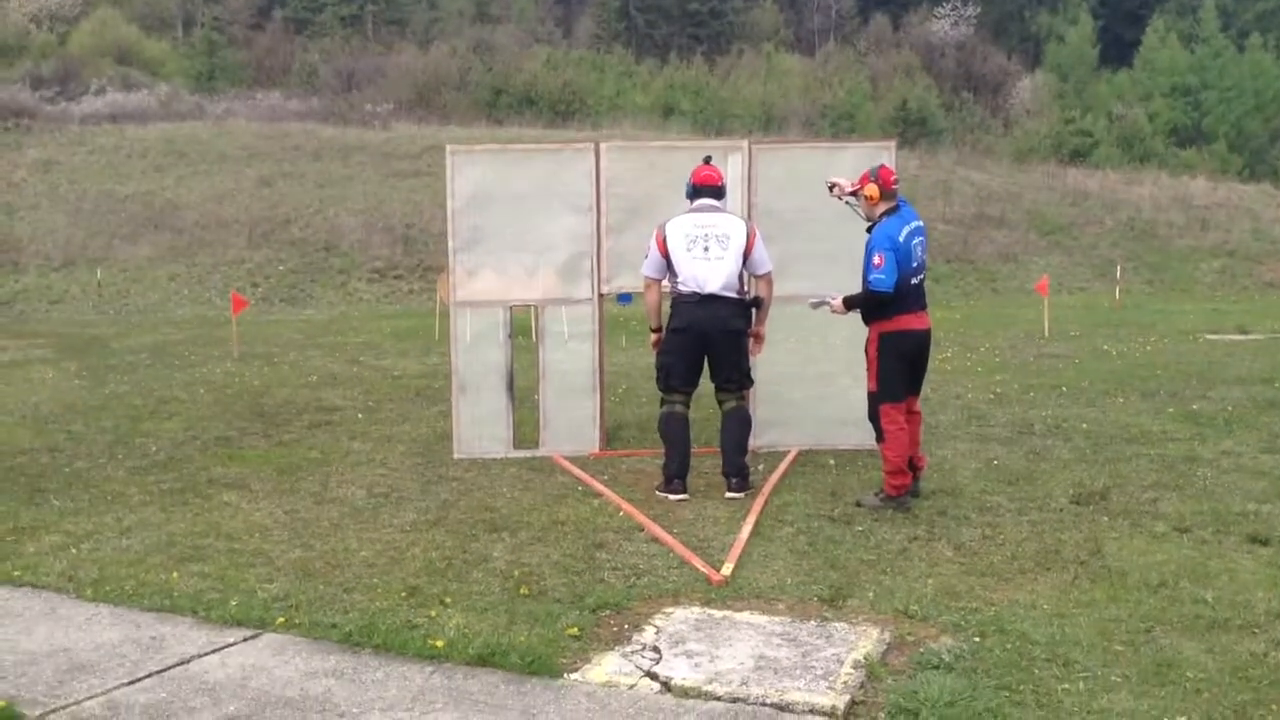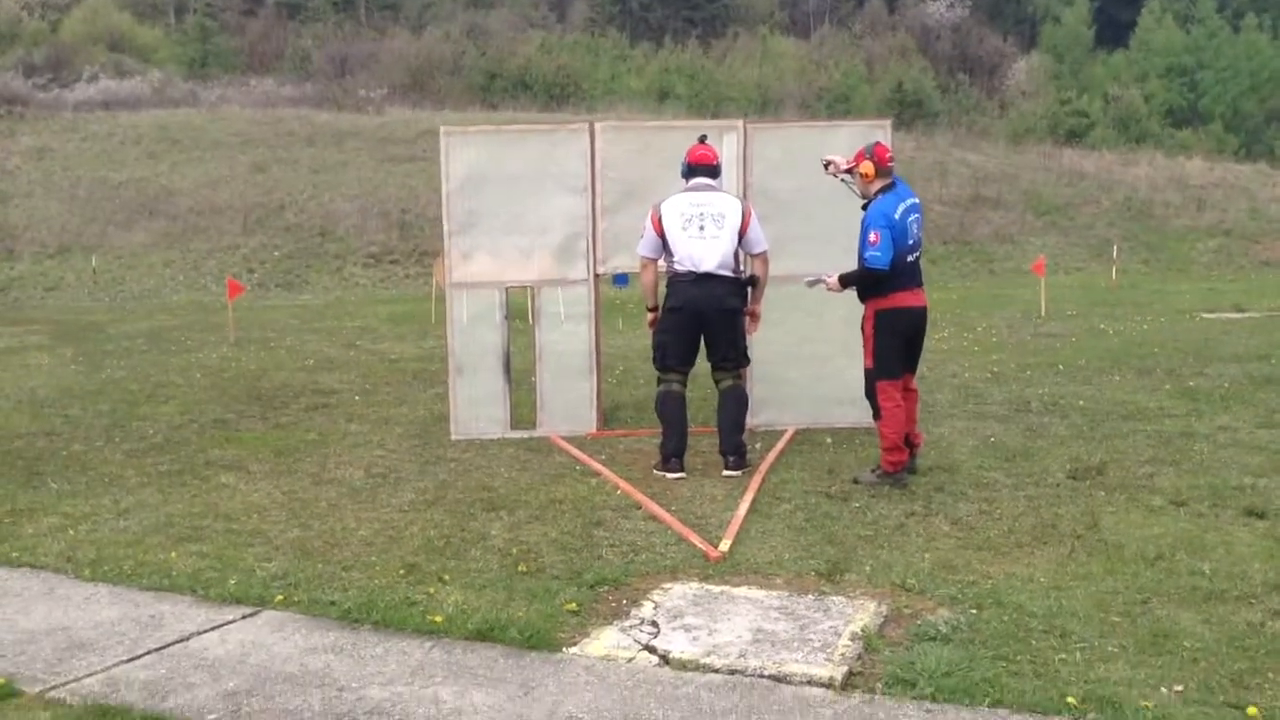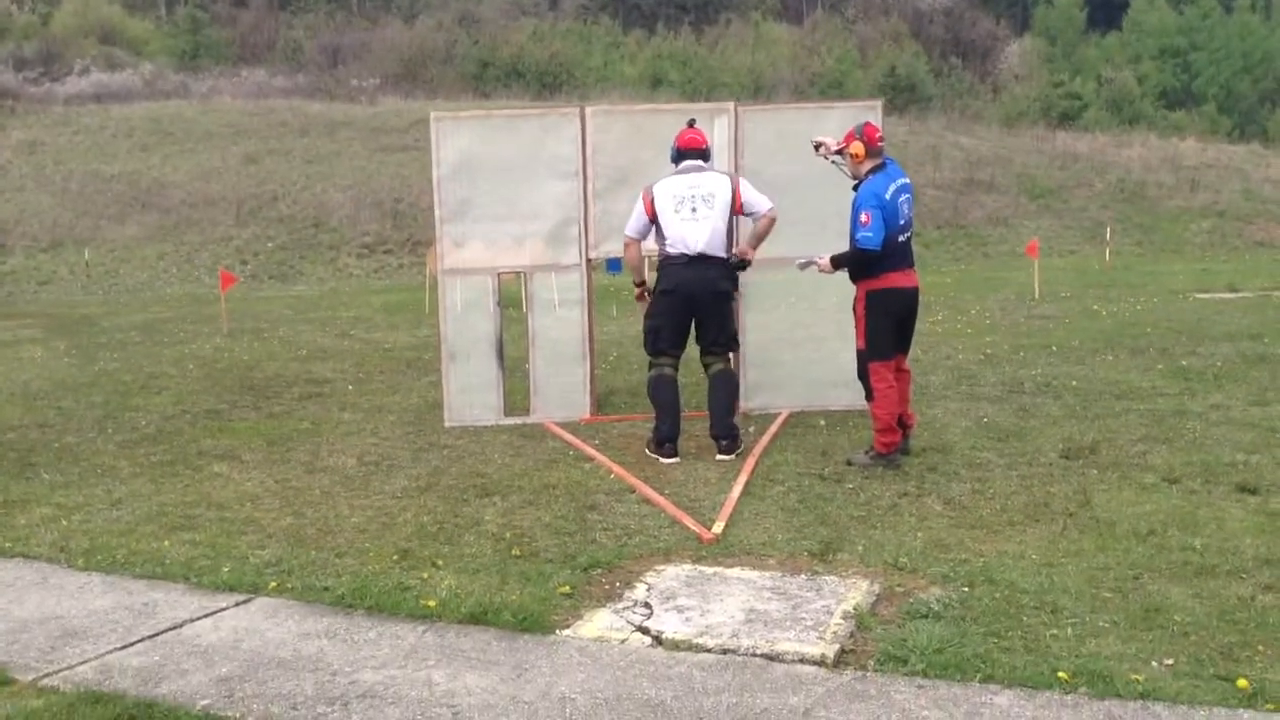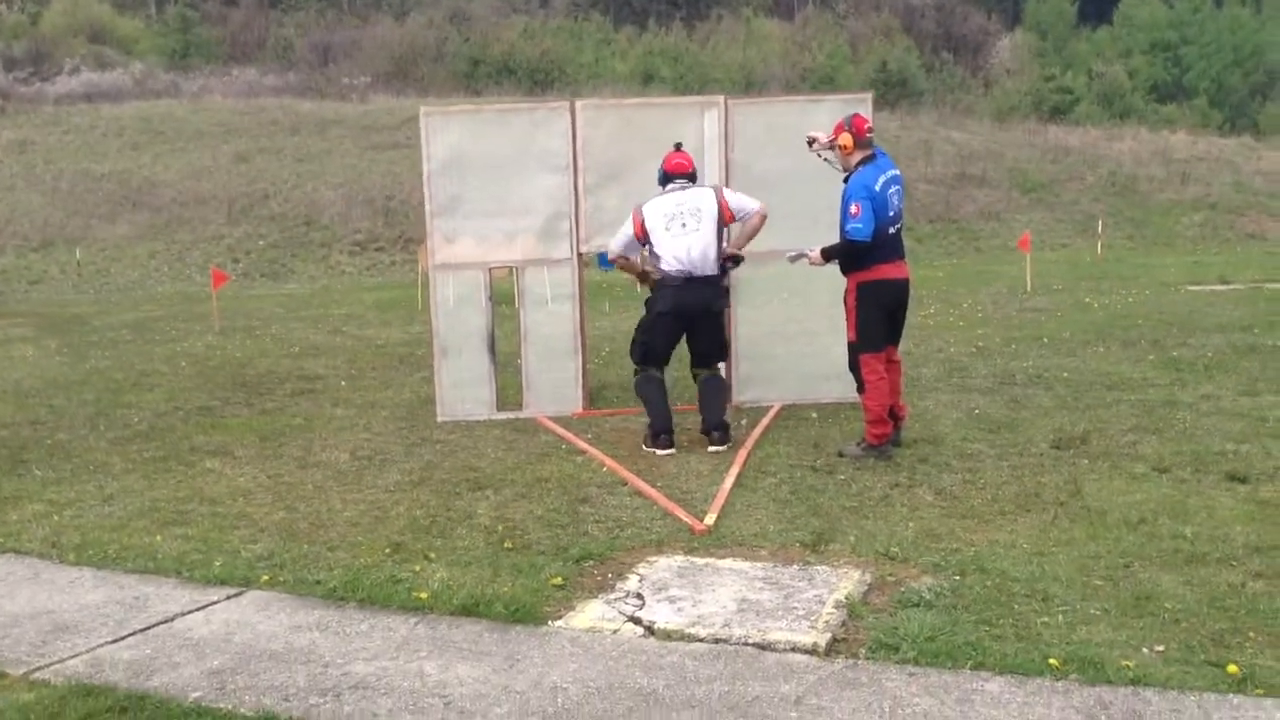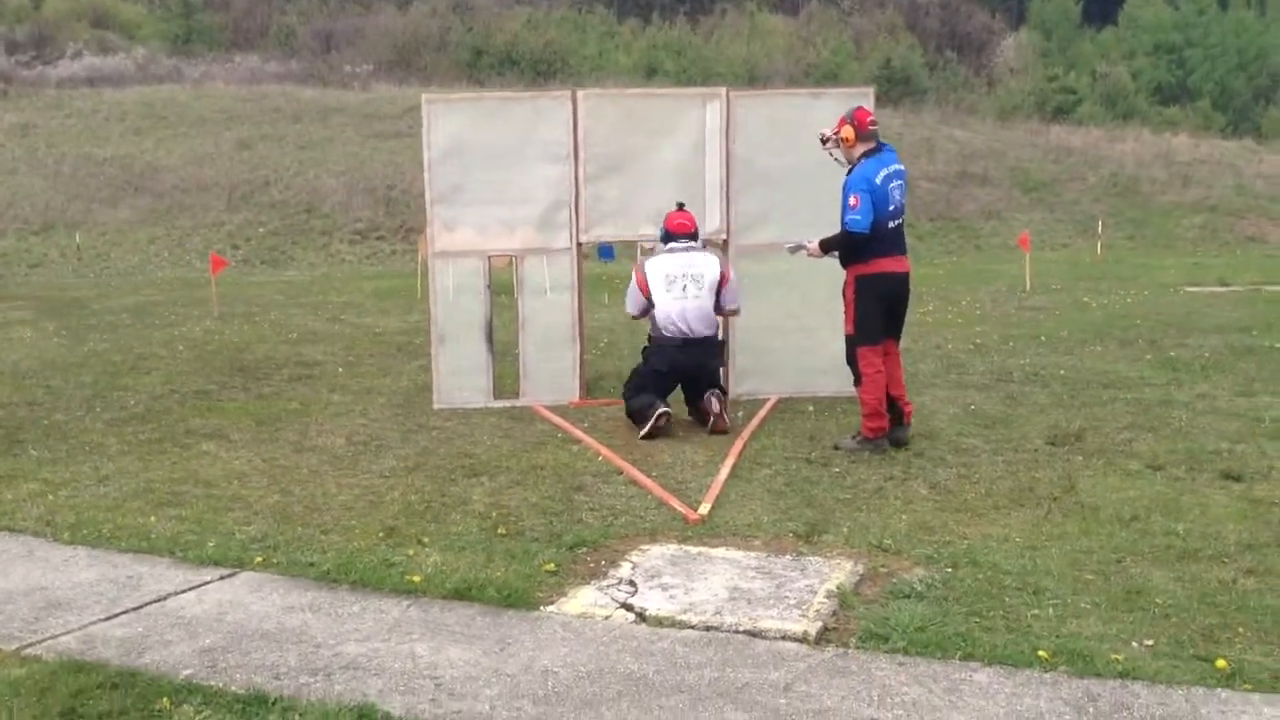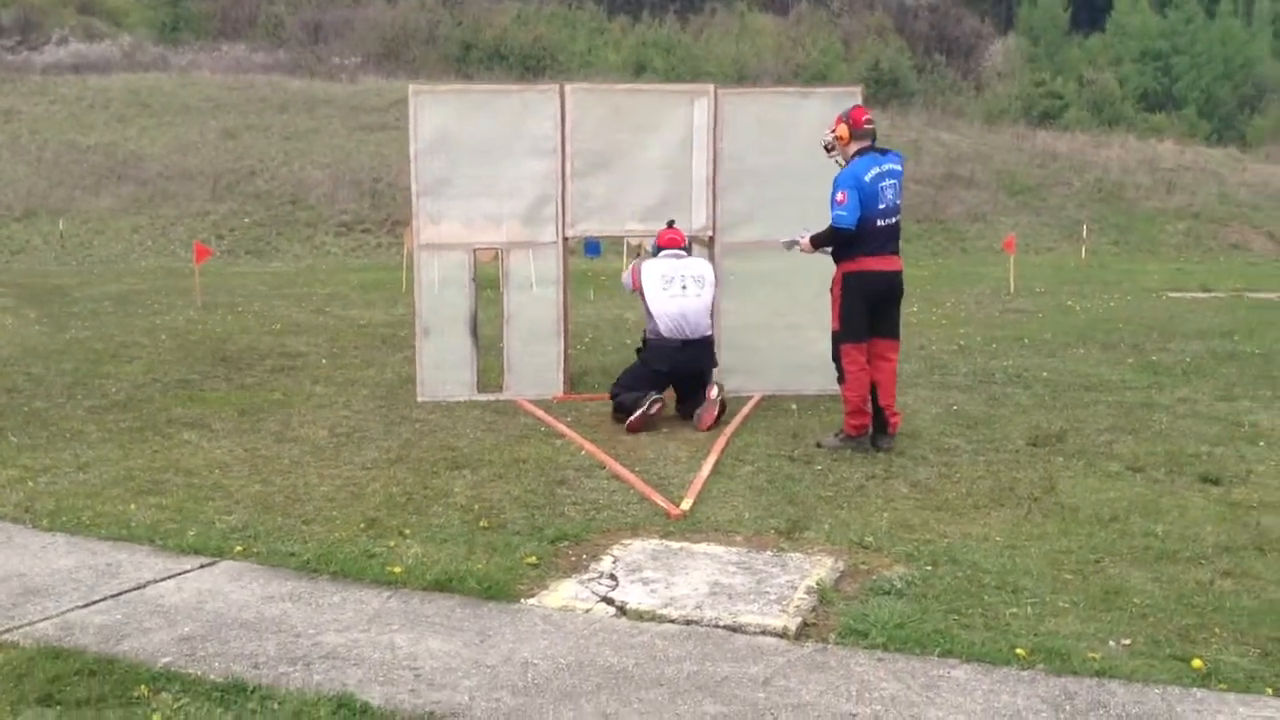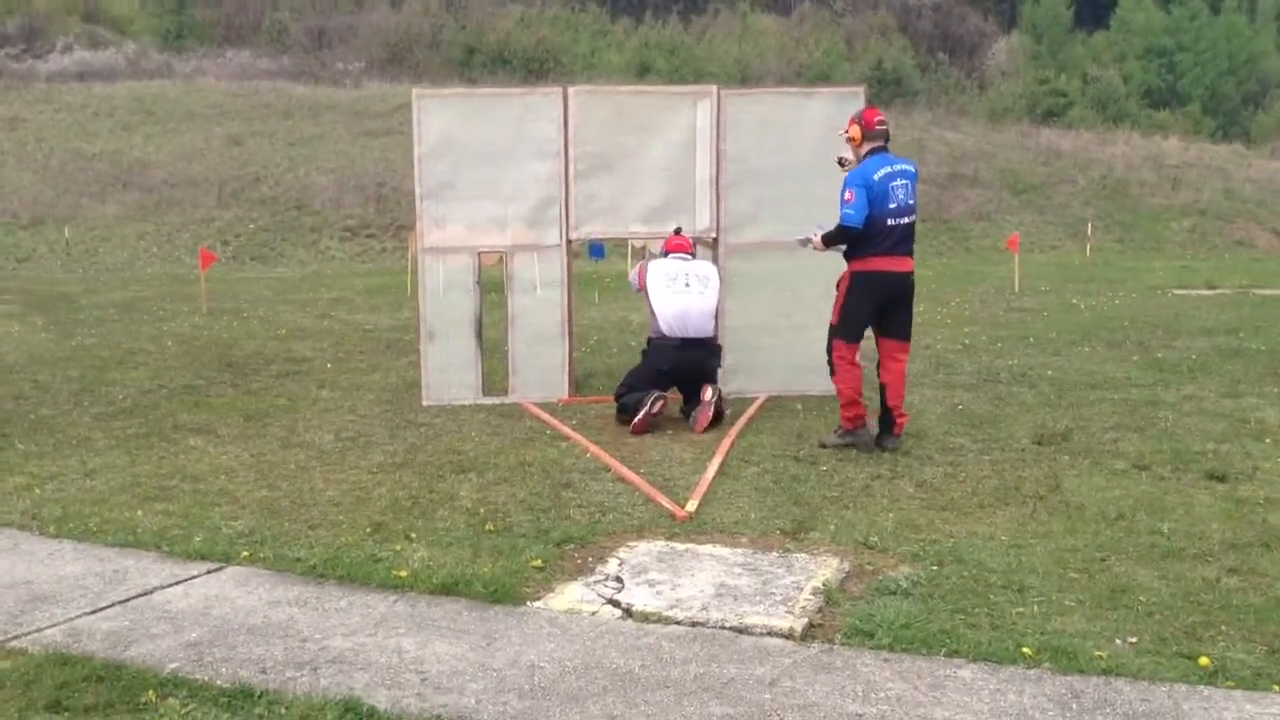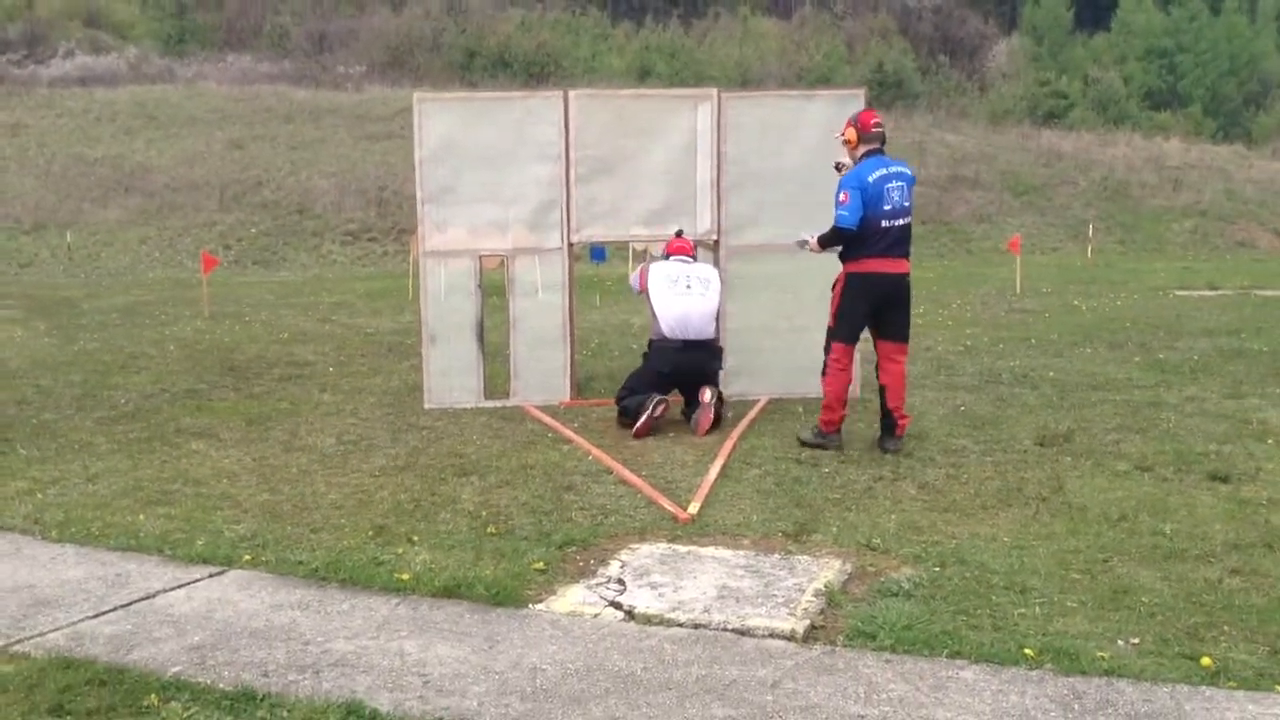
dt=0.3s
person 1, frame 1
left shoulder: (882, 235)
right shoulder: (910, 216)
left elbow: (880, 291)
right elbow: (892, 201)
left wrist: (847, 303)
right wrist: (852, 190)
left hip: (892, 333)
right hip: (919, 327)
left knee: (887, 411)
right knee: (908, 406)
left ankle: (896, 489)
right ankle: (912, 475)
person 1, frame 2
left shoulder: (878, 212)
right shoulder: (906, 193)
left elbow: (876, 269)
right elbow: (886, 179)
left wrist: (843, 280)
right wrist: (847, 166)
left hip: (888, 310)
right hip: (915, 304)
left knee: (885, 388)
right knee: (904, 383)
left ankle: (892, 466)
right ankle: (909, 451)
person 1, frame 3
left shoulder: (868, 193)
right shoulder: (897, 174)
left elbow: (867, 250)
right elbow: (878, 159)
left wrist: (834, 262)
right wrist: (837, 149)
left hip: (879, 292)
right hip: (907, 285)
left knee: (877, 370)
right knee: (897, 364)
left ankle: (886, 447)
right ankle: (902, 433)
person 1, frame 4
left shoulder: (858, 185)
right shoulder: (888, 165)
left elbow: (857, 241)
right elbow: (870, 152)
left wrist: (825, 255)
right wrist: (830, 143)
left hip: (870, 283)
right hip: (898, 277)
left knee: (868, 362)
right knee: (888, 356)
left ankle: (877, 439)
right ankle: (894, 425)
person 1, frame 5
left shoulder: (859, 178)
right shoulder: (893, 161)
left elbow: (856, 233)
right elbow: (879, 146)
left wrist: (823, 246)
right wrist: (837, 142)
left hip: (869, 276)
right hip: (898, 272)
left knee: (866, 356)
right knee: (889, 351)
left ankle: (873, 433)
right ankle: (899, 422)
person 1, frame 6
left shoulder: (849, 176)
right shoulder: (894, 164)
left elbow: (843, 229)
left wrist: (813, 242)
right wrist: (846, 155)
left hip: (857, 274)
right hip: (891, 272)
left knee: (850, 354)
right knee: (885, 353)
left ankle: (856, 431)
right ankle: (885, 429)
person 1, frame 7
left shoulder: (859, 177)
right shoulder: (908, 168)
left elbow: (851, 227)
left wrist: (825, 240)
left hip: (867, 274)
right hip: (902, 273)
left knee: (841, 348)
right knee: (894, 353)
left ankle: (853, 426)
right ankle: (891, 430)
person 1, frame 8
left shoulder: (854, 179)
right shoulder: (905, 172)
left elbow: (846, 229)
left wrist: (820, 243)
left hip: (861, 276)
right hip: (898, 275)
left knee: (839, 353)
right knee: (893, 355)
left ankle: (829, 429)
right ankle: (893, 432)
person 2, frame 1
left shoulder: (668, 229)
right shoulder: (743, 228)
left elbow: (652, 284)
right elbow: (765, 280)
left wrist: (656, 328)
right wrist: (759, 323)
left hip: (685, 315)
right hip: (729, 316)
left knee: (675, 398)
right knee: (733, 397)
left ankle: (675, 481)
right ankle: (736, 479)
person 2, frame 2
left shoulder: (664, 208)
right shoulder: (738, 206)
left elbow: (647, 264)
right elbow: (760, 259)
left wrist: (652, 308)
right wrist: (755, 302)
left hip: (681, 294)
right hip: (725, 294)
left knee: (672, 376)
right knee: (730, 375)
left ankle: (672, 459)
right ankle: (733, 457)
person 2, frame 3
left shoulder: (656, 191)
right shoulder: (729, 184)
left elbow: (631, 242)
right elbow: (768, 214)
left wrist: (639, 283)
right wrist: (747, 246)
left hip: (673, 277)
right hip: (715, 276)
left knee: (663, 361)
right knee: (718, 359)
left ankle: (665, 443)
right ankle: (726, 440)
person 2, frame 4
left shoulder: (645, 210)
right shoulder: (714, 196)
left elbow: (616, 254)
right elbow: (759, 212)
left wrist: (642, 273)
right wrist: (735, 248)
left hip: (668, 297)
right hip: (709, 295)
left knee: (647, 365)
right knee: (708, 366)
left ankle: (660, 434)
right ankle: (716, 431)
person 2, frame 5
left shoulder: (647, 267)
right shoulder: (716, 264)
left elbow: (635, 312)
right elbow: (732, 310)
left hip: (664, 351)
right hip: (705, 351)
left knee: (634, 396)
right knee: (702, 401)
left ankle: (653, 409)
right ankle: (711, 404)
person 2, frame 6
left shoulder: (643, 267)
right shoulder: (706, 266)
left elbow: (627, 280)
left hip: (660, 353)
right hip: (700, 353)
left knee: (620, 397)
right knee: (693, 400)
left ankle: (645, 404)
right ankle: (703, 404)
person 2, frame 7
left shoulder: (650, 268)
right shoulder: (710, 270)
left elbow: (635, 279)
left hip: (664, 352)
right hip: (703, 353)
left knee: (625, 398)
right knee: (697, 403)
left ankle: (646, 403)
right ankle: (706, 404)
person 2, frame 8
left shoulder: (651, 270)
right shoulder: (711, 272)
left elbow: (635, 281)
left hip: (665, 353)
right hip: (705, 355)
left knee: (626, 401)
right knee: (699, 403)
left ankle: (648, 406)
right ankle: (705, 406)
